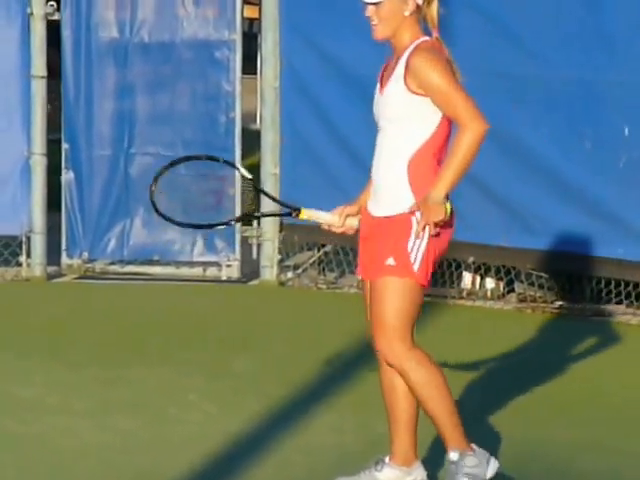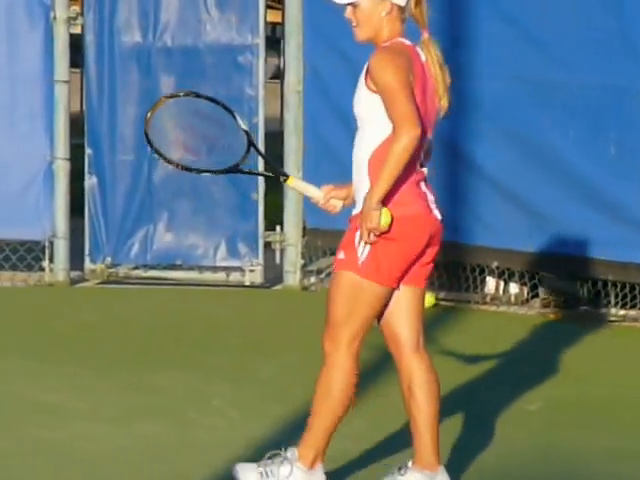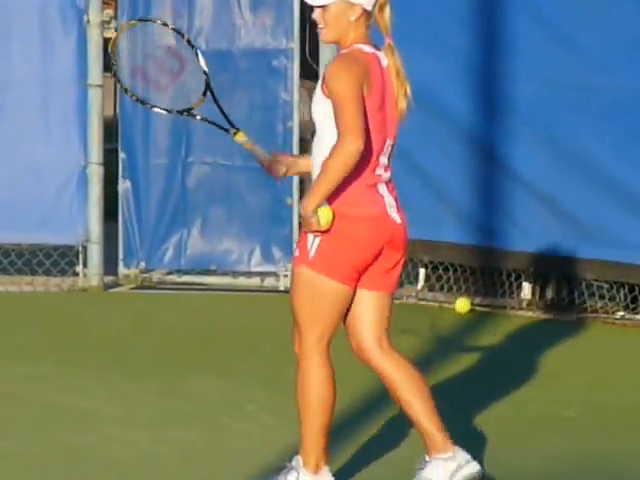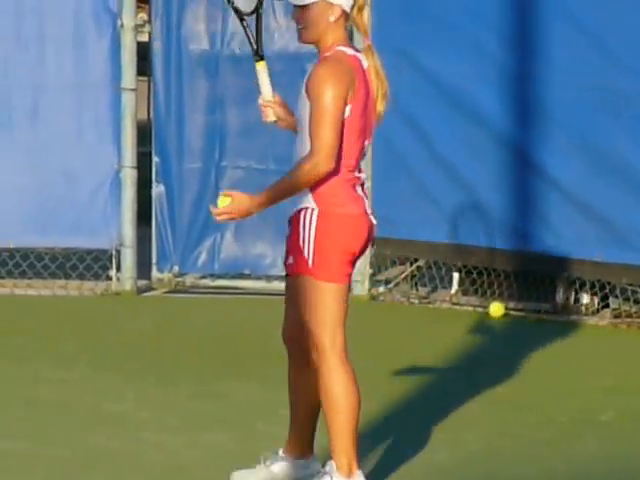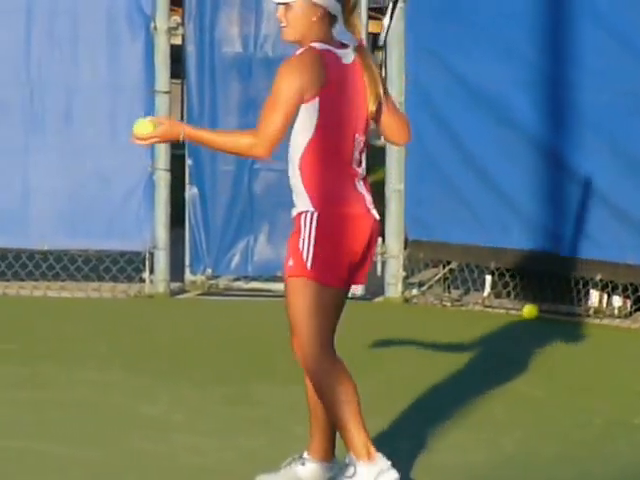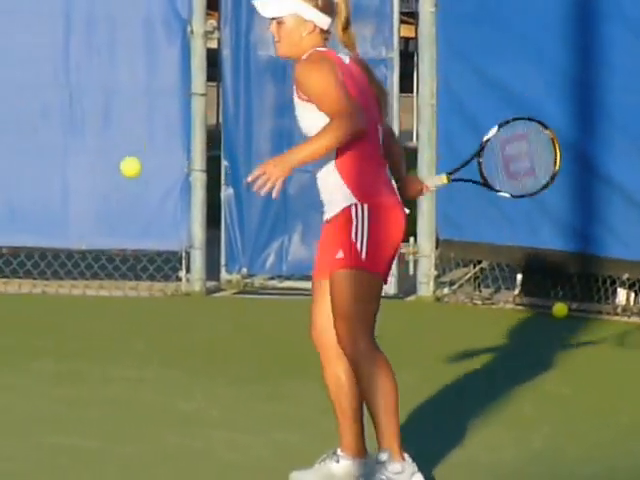
dt=0.4s
person 1, frame 1
left shoulder: (424, 58)
right shoulder: (395, 63)
left elbow: (475, 126)
left wrist: (438, 196)
right wrist: (360, 203)
left hip: (417, 222)
right hip: (384, 219)
left knee: (393, 345)
right knee: (387, 343)
person 1, frame 2
left shoulder: (388, 58)
right shoulder: (421, 60)
left elbow: (408, 133)
left wrist: (373, 201)
right wrist: (354, 188)
left hip: (387, 222)
right hip: (418, 218)
left knee: (340, 345)
right knee: (407, 347)
person 1, frame 3
left shoulder: (345, 66)
right shoulder: (389, 66)
left elbow: (352, 143)
left wrist: (313, 199)
right wrist: (300, 164)
left hip: (345, 223)
right hip: (385, 219)
left knee: (309, 346)
right knee: (374, 348)
person 1, frame 4
left shoulder: (330, 69)
right shoulder: (364, 66)
left elbow: (323, 159)
left wrist: (260, 200)
right wrist: (296, 122)
left hip: (325, 218)
right hip: (350, 216)
left knee: (327, 351)
right knee: (296, 339)
person 1, frame 5
left shoulder: (304, 65)
right shoulder: (360, 65)
left elbow: (262, 143)
right elbow: (400, 134)
left wrist: (180, 131)
left hip: (325, 219)
right hip: (358, 216)
left knee: (314, 352)
right knee: (314, 348)
person 1, frame 6
left shoulder: (312, 67)
right shoulder: (353, 67)
left elbow: (349, 124)
right elbow: (382, 135)
left wrist: (290, 159)
right wrist: (404, 180)
left hip: (362, 214)
right hip: (345, 217)
left knee: (355, 340)
right knee: (326, 337)
